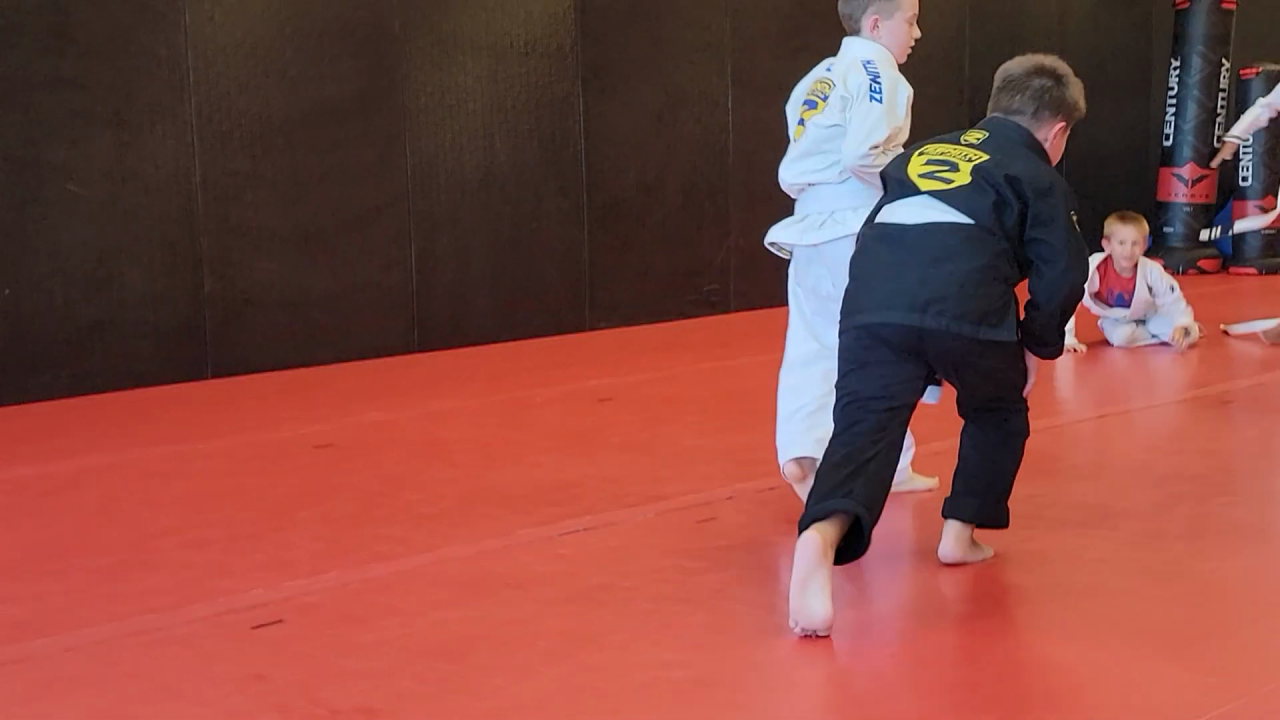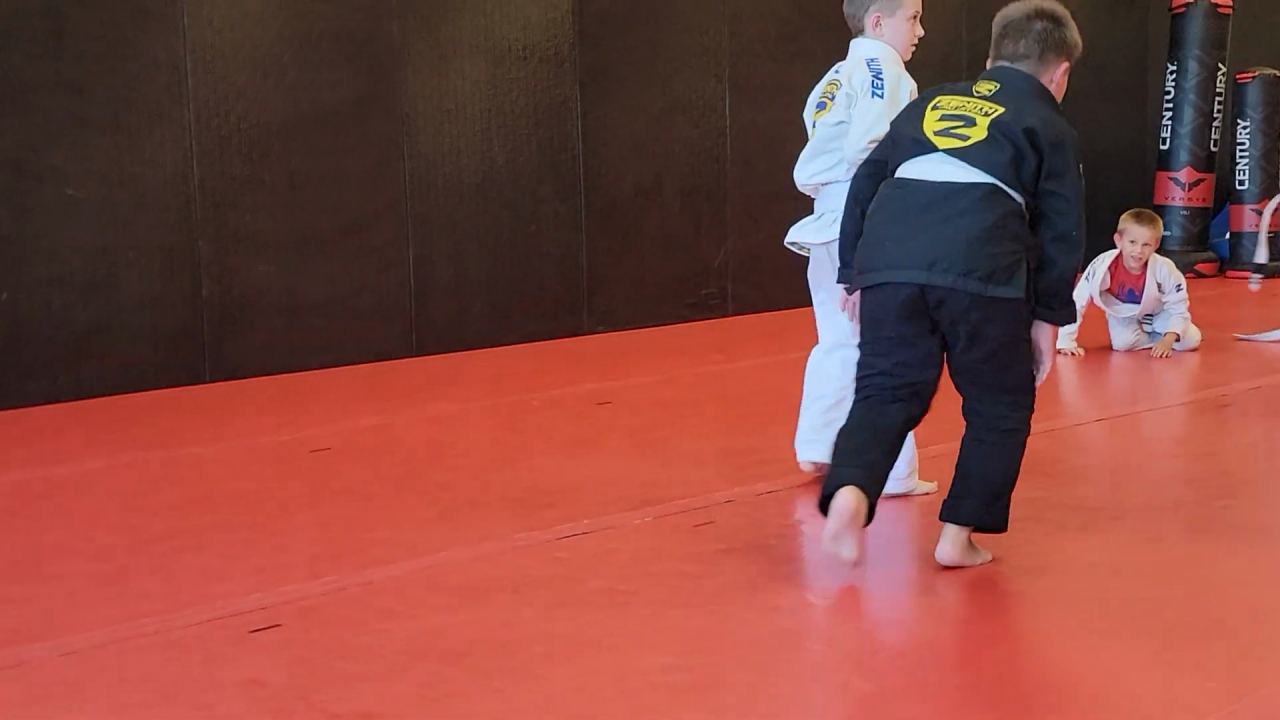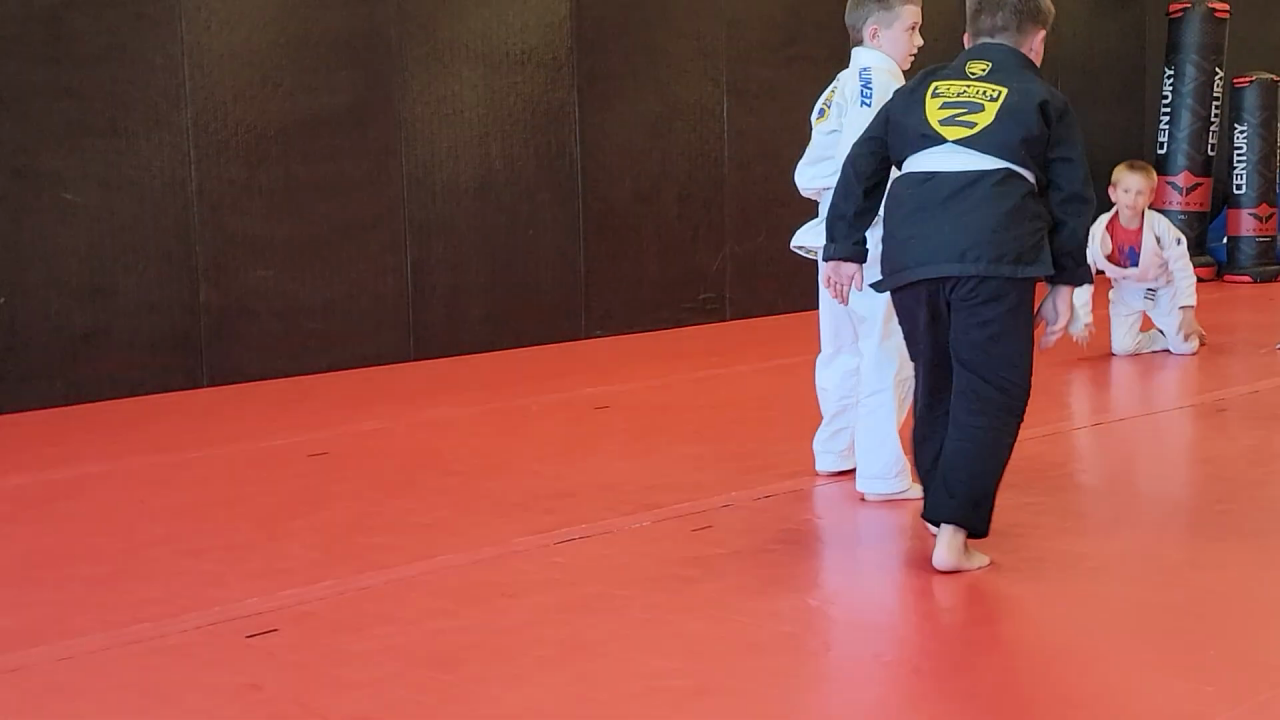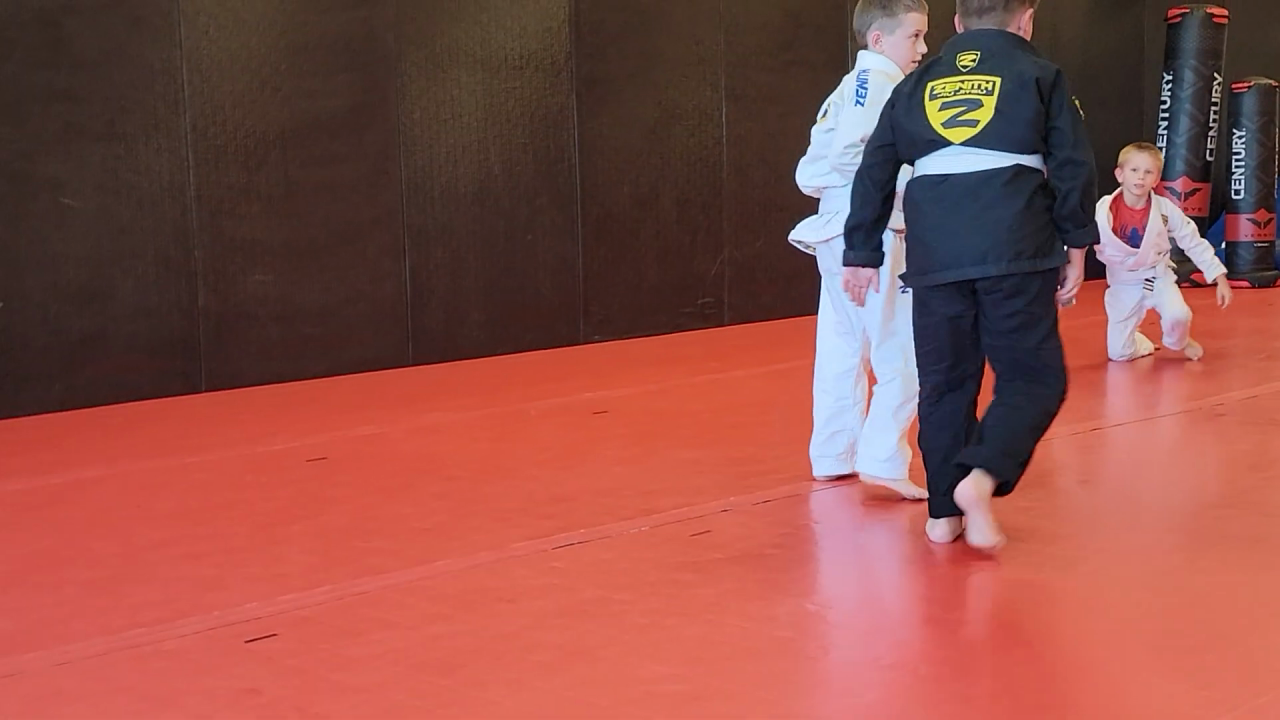
dt=0.2s
person 1, frame 1
left shoulder: (927, 149)
right shoulder: (1041, 178)
left elbow: (869, 229)
right elbow: (1060, 280)
right wrist: (1039, 346)
left hip: (874, 299)
right hip: (966, 306)
left knee: (863, 434)
right knee: (999, 410)
left ankle: (822, 537)
right ankle: (961, 531)
person 1, frame 2
left shoulder: (931, 100)
right shoulder: (1048, 127)
left elbow: (866, 182)
right elbow: (1060, 233)
left wrist: (852, 272)
right wrist: (1047, 318)
left hip: (890, 255)
right hip: (979, 265)
left knee: (888, 391)
right knee: (1000, 401)
left ankle: (849, 494)
right ankle: (958, 533)
person 1, frame 3
left shoulder: (919, 87)
right shoulder: (1045, 98)
left elbow: (861, 167)
right elbow: (1071, 195)
left wrist: (844, 248)
right wrist: (1066, 282)
left hip: (913, 250)
right hip: (995, 252)
left knee: (937, 386)
right knee: (992, 393)
left ankle: (946, 514)
right ankle: (953, 533)
person 1, frame 4
left shoulder: (917, 83)
right shoulder: (1039, 76)
left elbow: (873, 171)
right elbow: (1074, 163)
left wrist: (861, 253)
right wrist: (1075, 239)
left hip: (936, 251)
right hip: (1015, 245)
left knee: (945, 381)
right knee: (1031, 376)
left ankle: (945, 511)
right ankle: (978, 482)
person 2, frame 1
left shoulder: (820, 77)
right shoulder: (877, 75)
right elbow: (862, 155)
left hip: (810, 229)
right hip: (857, 232)
left knee: (812, 353)
left ankle: (801, 451)
right ankle: (887, 468)
person 2, frame 2
left shoulder: (837, 77)
right shoulder: (883, 71)
right elbow: (867, 150)
left hip: (829, 226)
left knee: (840, 343)
left ankle: (819, 446)
right ankle: (888, 473)
person 2, frame 3
left shoulder: (845, 83)
right shoulder: (879, 81)
right hip: (871, 232)
left knee: (844, 348)
right knee: (890, 356)
left ankle: (836, 452)
right ankle: (882, 475)
person 2, frame 4
left shoulder: (860, 85)
right shoulder: (878, 83)
left elbow: (830, 155)
right elbow: (846, 154)
right wrist: (905, 178)
left hip: (840, 232)
right hip: (869, 234)
left knee: (844, 349)
right knee: (906, 351)
left ankle: (834, 456)
right ankle: (881, 457)
person 3, frame 1
left shoulder: (1153, 272)
right shoulder: (1093, 269)
left elbow: (1178, 306)
left wrist: (1181, 329)
right wrist: (1069, 339)
left hip: (1149, 317)
right hip: (1116, 320)
left knee: (1191, 334)
right knee: (1120, 337)
right ankle: (1164, 335)
person 3, frame 2
left shoulder: (1164, 270)
right shoulder: (1102, 266)
left elbow: (1178, 310)
right elbow: (1076, 302)
left wrist: (1168, 340)
right wrist: (1067, 341)
left hip: (1157, 313)
right hip: (1121, 315)
right knee: (1122, 343)
right ankle: (1157, 337)
person 3, frame 3
left shoulder: (1161, 226)
right shoulder: (1100, 231)
left elbow: (1182, 269)
left wrist: (1188, 311)
right wrist: (1082, 318)
left hip: (1162, 290)
right hip: (1125, 292)
left knee: (1186, 347)
right knee: (1122, 348)
left ankle: (1182, 333)
right ankle: (1169, 338)
person 3, frame 4
left shoulder: (1165, 209)
right shoulder: (1104, 211)
left elbow: (1195, 243)
left wrist: (1219, 274)
left hip: (1158, 276)
right hip: (1123, 285)
left knee: (1178, 316)
right knee: (1119, 354)
left ankle: (1178, 342)
right ankle: (1142, 344)
